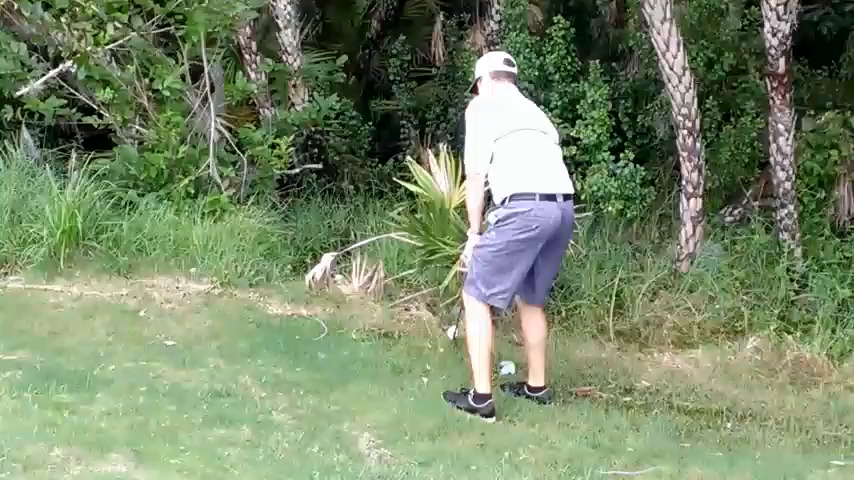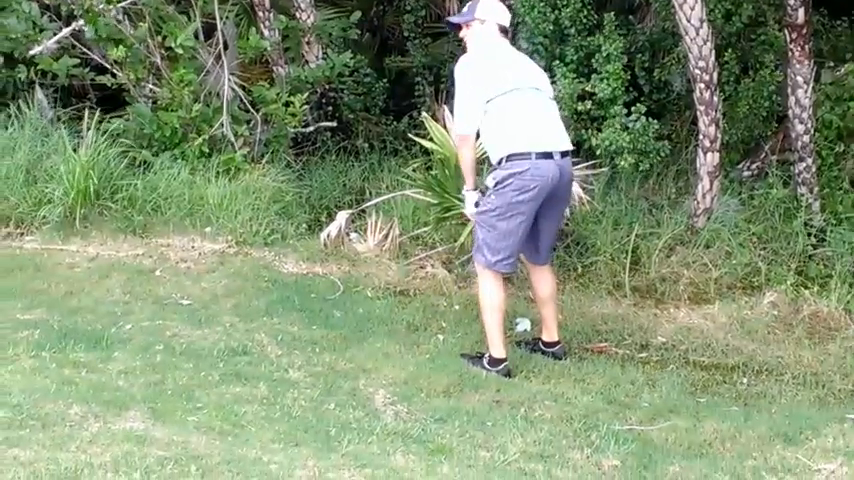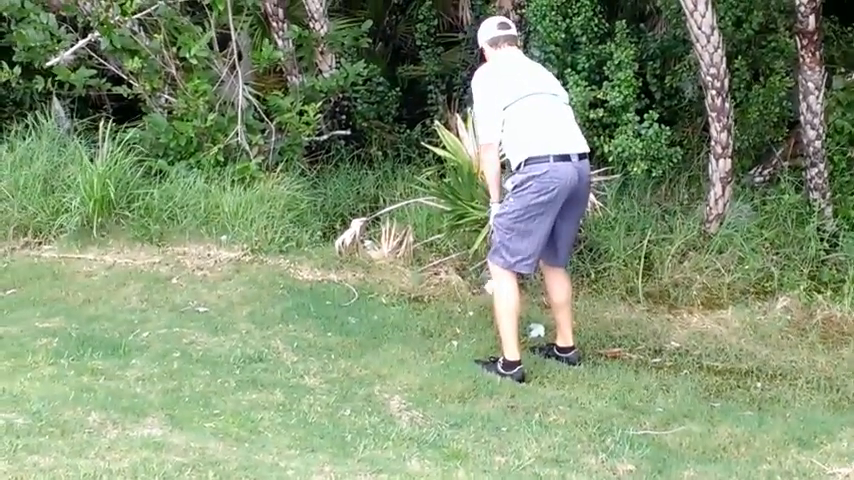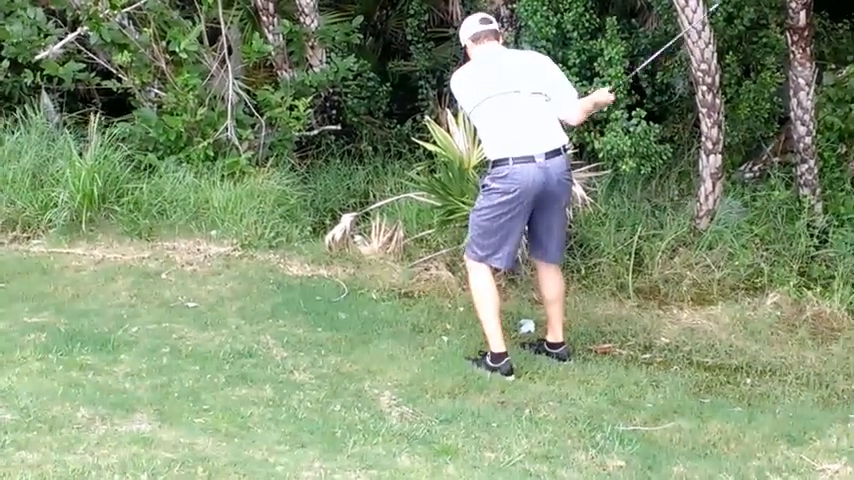
dt=0.7s
person 1, frame 1
left shoulder: (483, 105)
right shoulder: (534, 110)
left elbow: (475, 175)
left wrist: (474, 233)
left hip: (525, 207)
right hip: (563, 206)
left knee: (476, 296)
right knee: (530, 300)
left ankle: (480, 396)
right ankle: (536, 385)
person 1, frame 2
left shoulder: (472, 61)
right shoulder: (527, 63)
left elbow: (465, 134)
left wrist: (470, 189)
left hip: (522, 166)
right hip: (561, 163)
left knee: (488, 264)
right knee: (538, 257)
left ankle: (496, 359)
right ankle: (551, 340)
person 1, frame 3
left shoulder: (488, 73)
right shoulder: (542, 72)
left elbow: (489, 144)
left wrist: (496, 202)
left hip: (541, 170)
right hip: (579, 166)
left knee: (502, 265)
right knee: (553, 261)
left ankle: (510, 362)
right ankle: (565, 345)
person 1, frame 4
left shoulder: (461, 79)
right shoulder: (534, 60)
right elbow: (573, 114)
right wrist: (595, 100)
left hip: (510, 171)
right hip: (556, 164)
left knee: (477, 261)
right knee: (547, 258)
left ankle: (498, 356)
right ankle: (556, 341)
